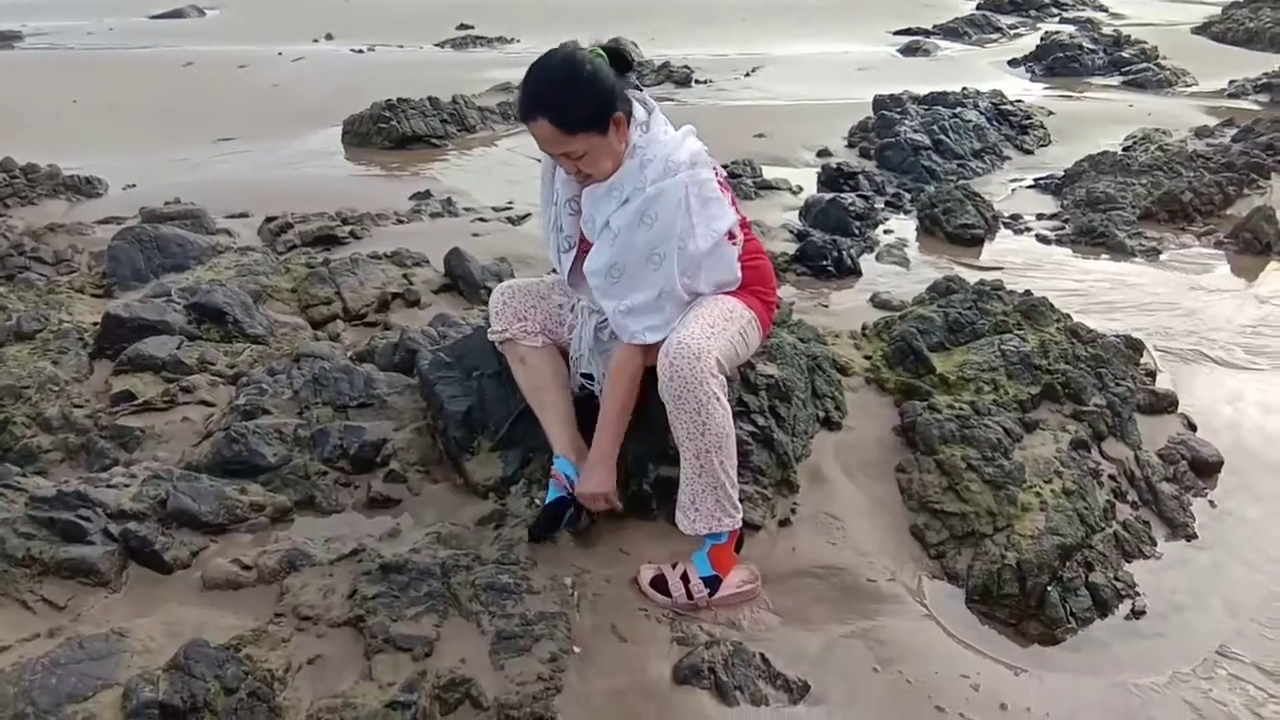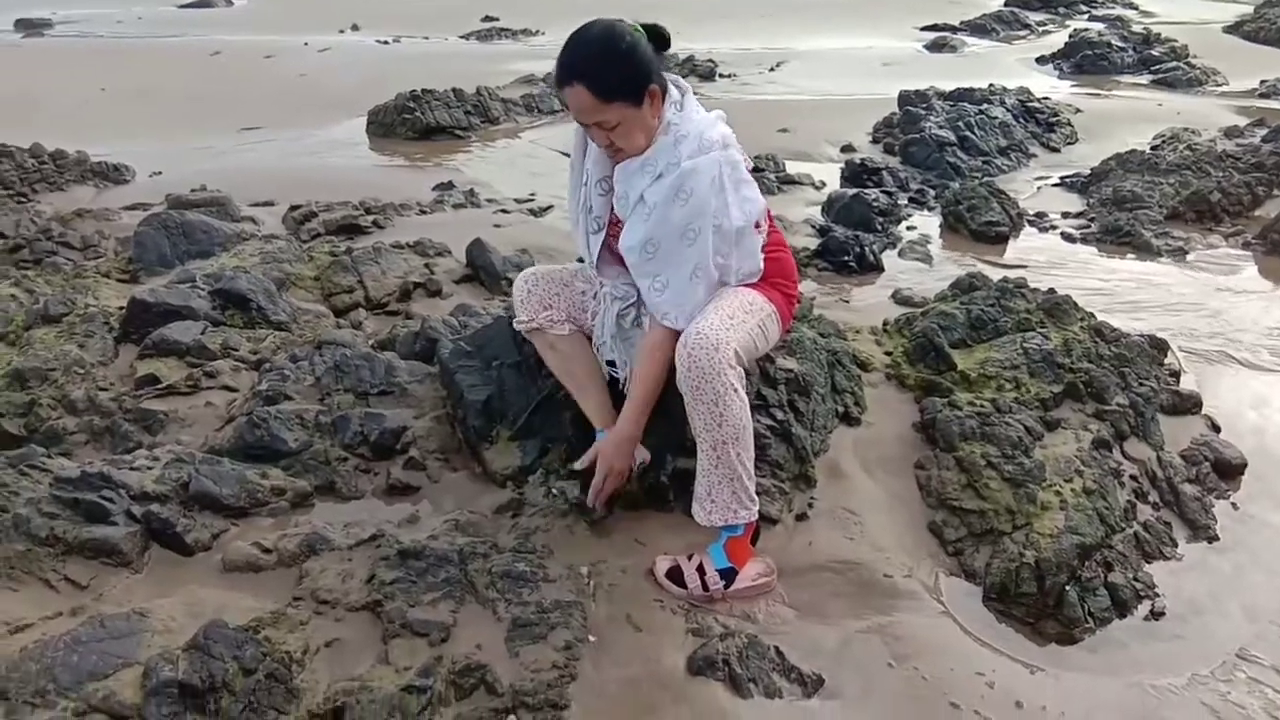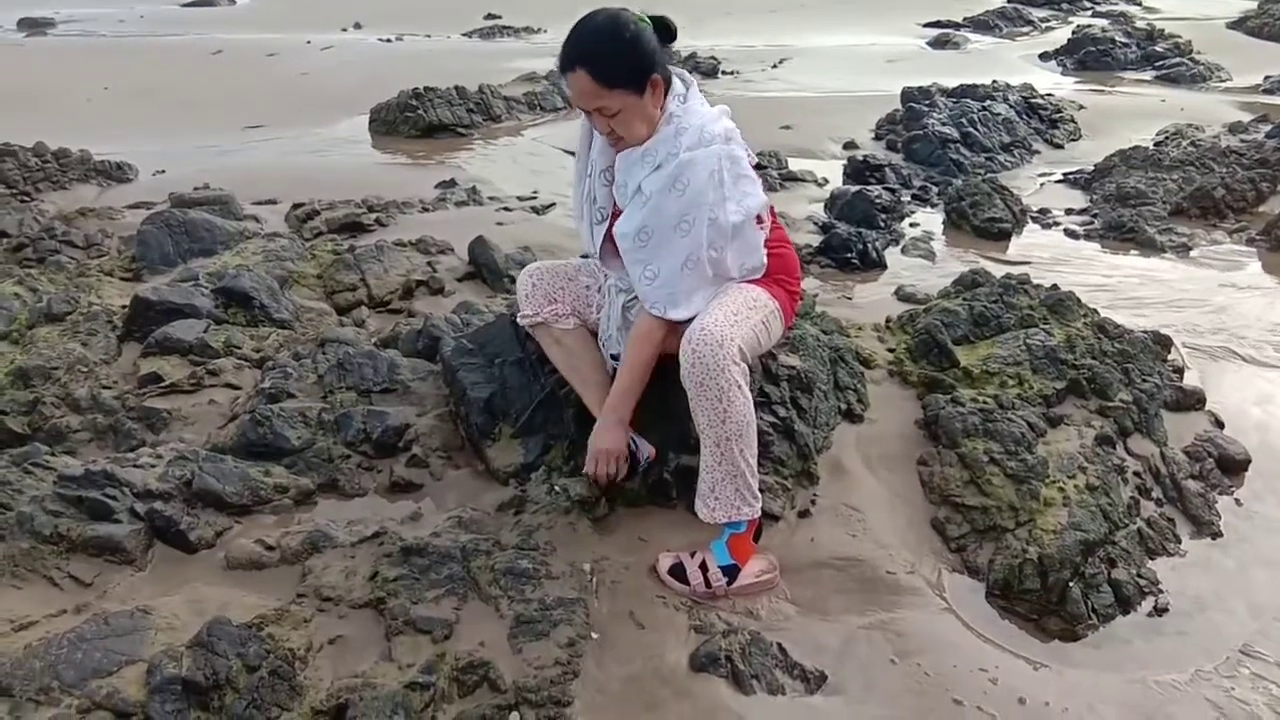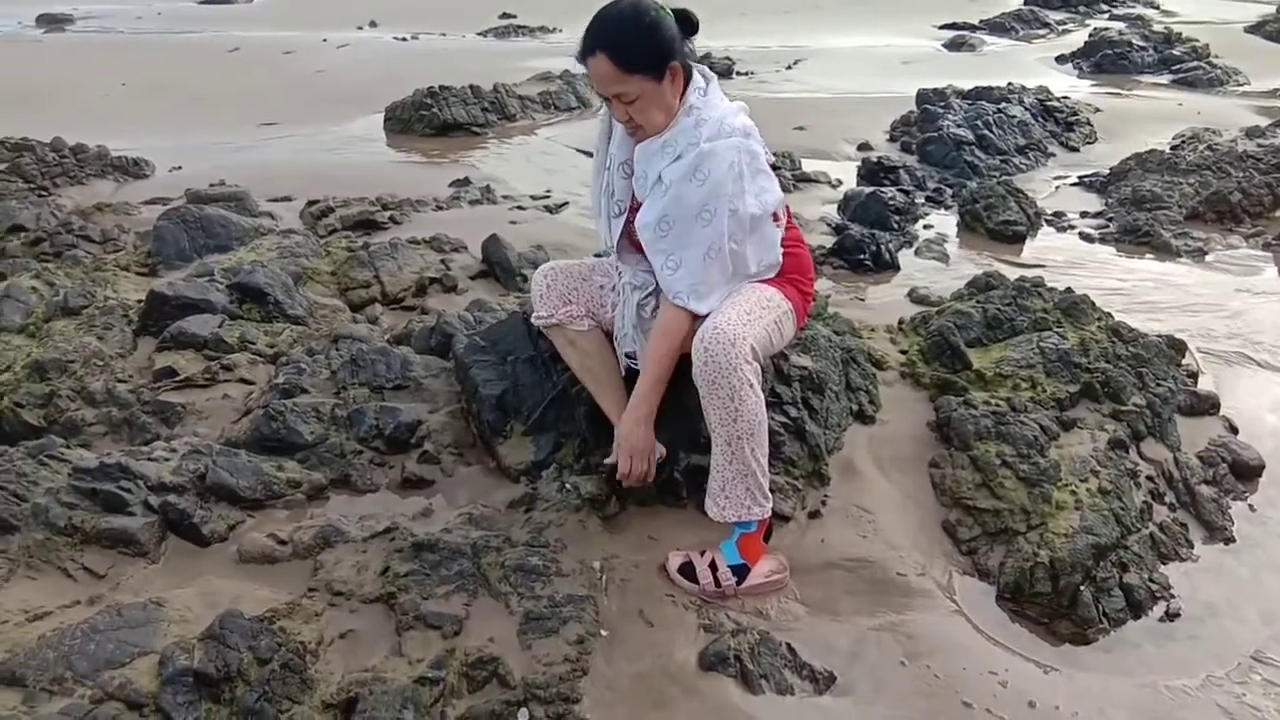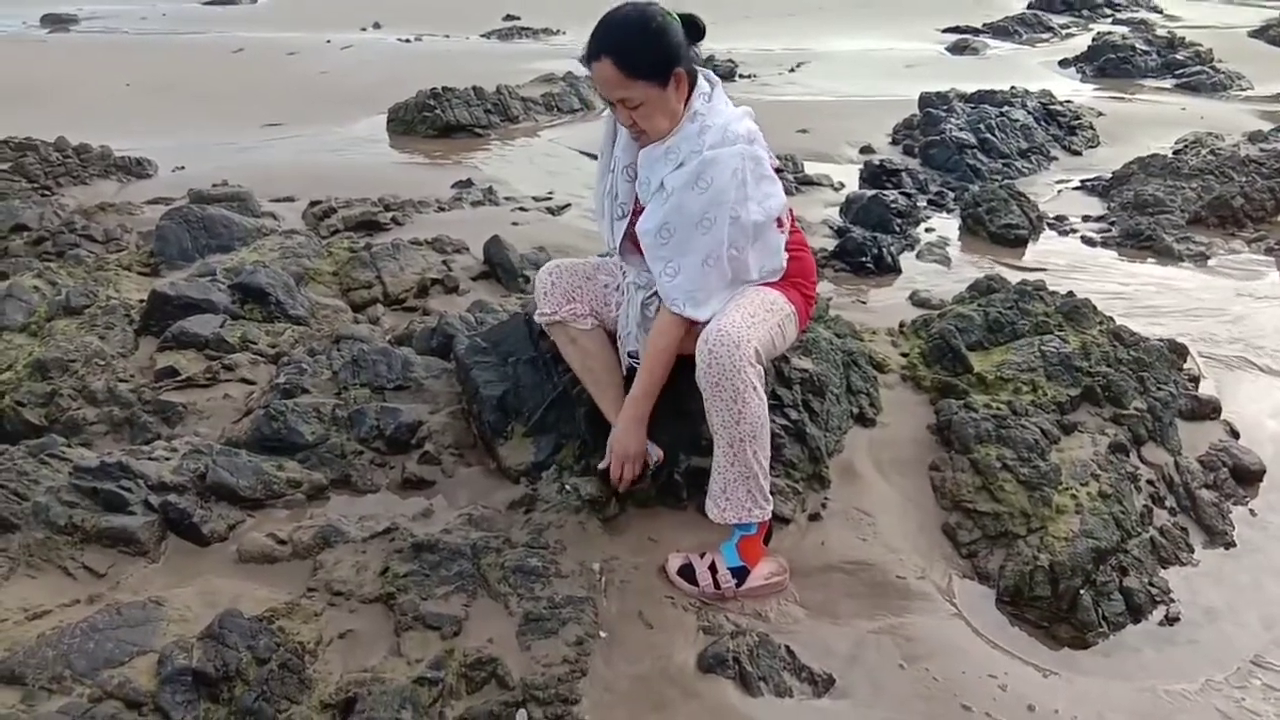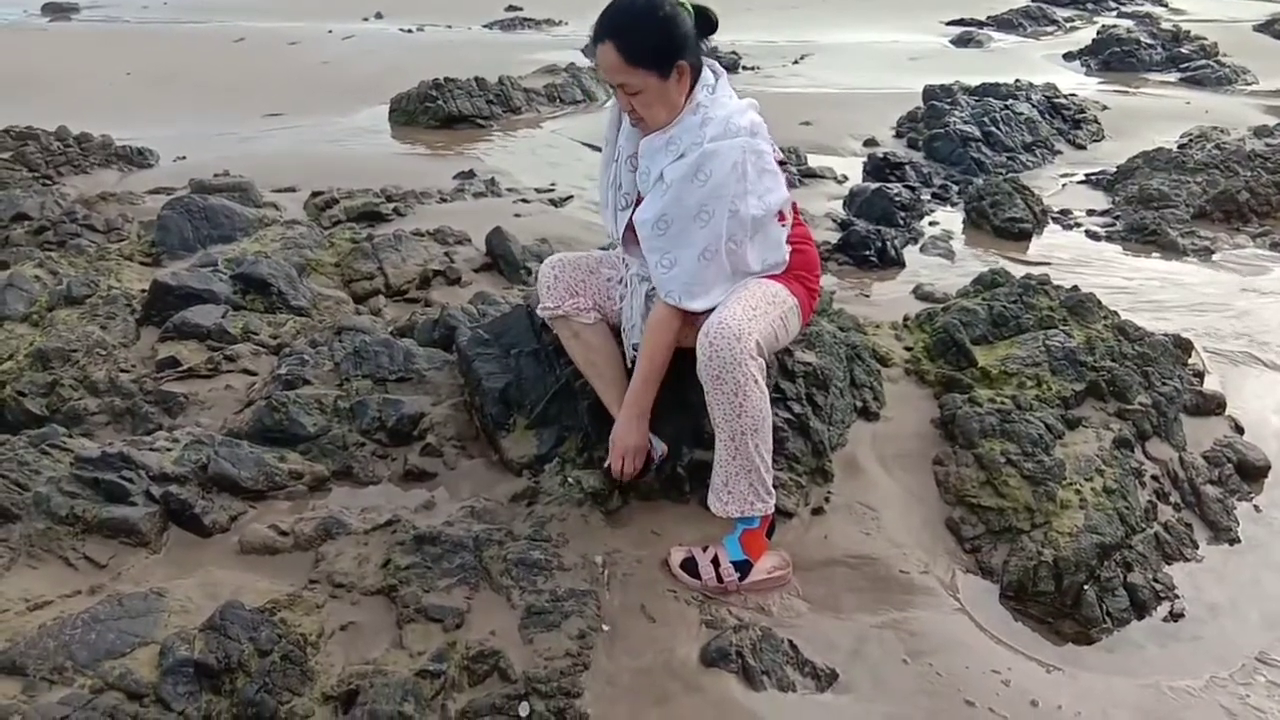
dt=0.2s
person 1, frame 1
left shoulder: (664, 184)
right shoulder: (584, 145)
left elbow: (636, 334)
right elbow: (580, 253)
left wrist: (605, 458)
left hip: (725, 290)
right hip: (627, 289)
left knee: (685, 357)
right knee: (511, 303)
left ankle: (721, 547)
right ankle: (568, 463)
person 1, frame 2
left shoulder: (696, 164)
right shoulder: (612, 126)
left elbow: (670, 315)
right elbow: (606, 236)
left wrist: (628, 433)
left hip: (743, 281)
right hip: (647, 276)
left knee: (704, 347)
right knee: (534, 292)
left ankle: (737, 541)
right ankle: (610, 442)
person 1, frame 3
left shoulder: (698, 157)
right shoulder: (614, 121)
left elbow: (663, 306)
right elbow: (613, 234)
left wrist: (612, 421)
left hip: (746, 277)
right hip: (650, 272)
left knee: (707, 343)
right knee: (539, 287)
left ankle: (740, 536)
right ankle: (628, 446)
person 1, frame 4
left shoulder: (716, 150)
right shoulder: (634, 116)
left elbow: (685, 298)
right elbow: (627, 226)
left wrist: (639, 417)
left hip: (759, 277)
right hip: (662, 270)
left knee: (720, 342)
right knee: (553, 287)
left ankle: (750, 536)
right ankle: (635, 445)
person 1, frame 5
left shoulder: (719, 156)
right shoulder: (641, 120)
left elbow: (682, 304)
right elbow: (632, 230)
left wrist: (632, 421)
left hip: (760, 282)
right hip: (666, 272)
left knee: (724, 345)
right knee: (556, 286)
left ankle: (750, 539)
right ankle: (635, 450)
person 1, frame 6
left shoulder: (720, 148)
right shoulder: (647, 108)
left elbow: (679, 295)
right elbow: (647, 241)
left wrist: (633, 416)
left hip: (764, 274)
right hip: (673, 266)
left knee: (725, 337)
right knee: (560, 278)
left ankle: (753, 531)
right ankle: (639, 445)
